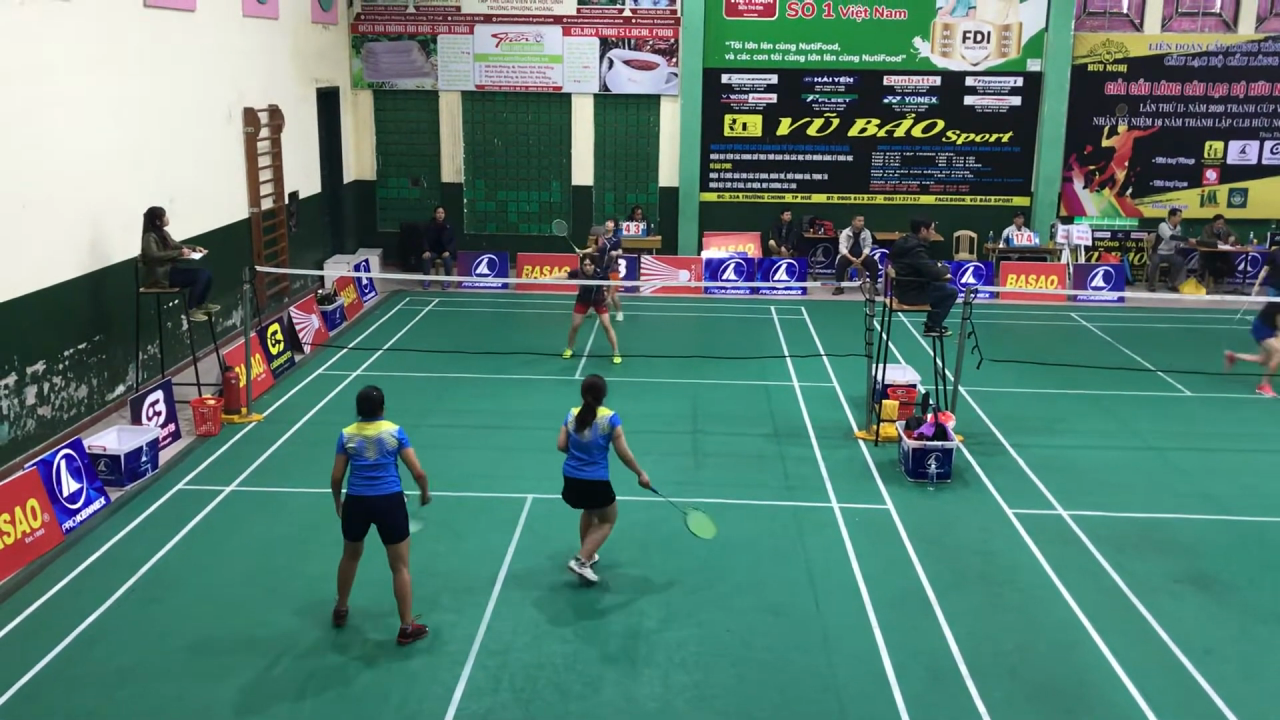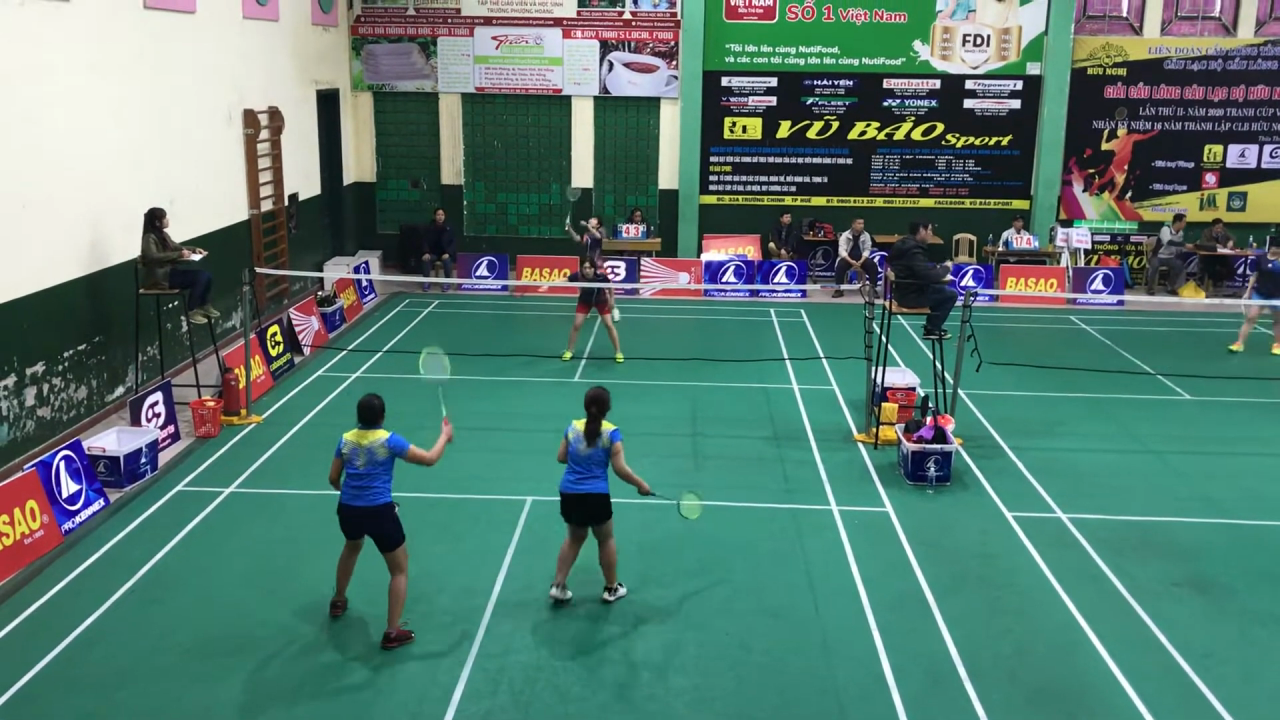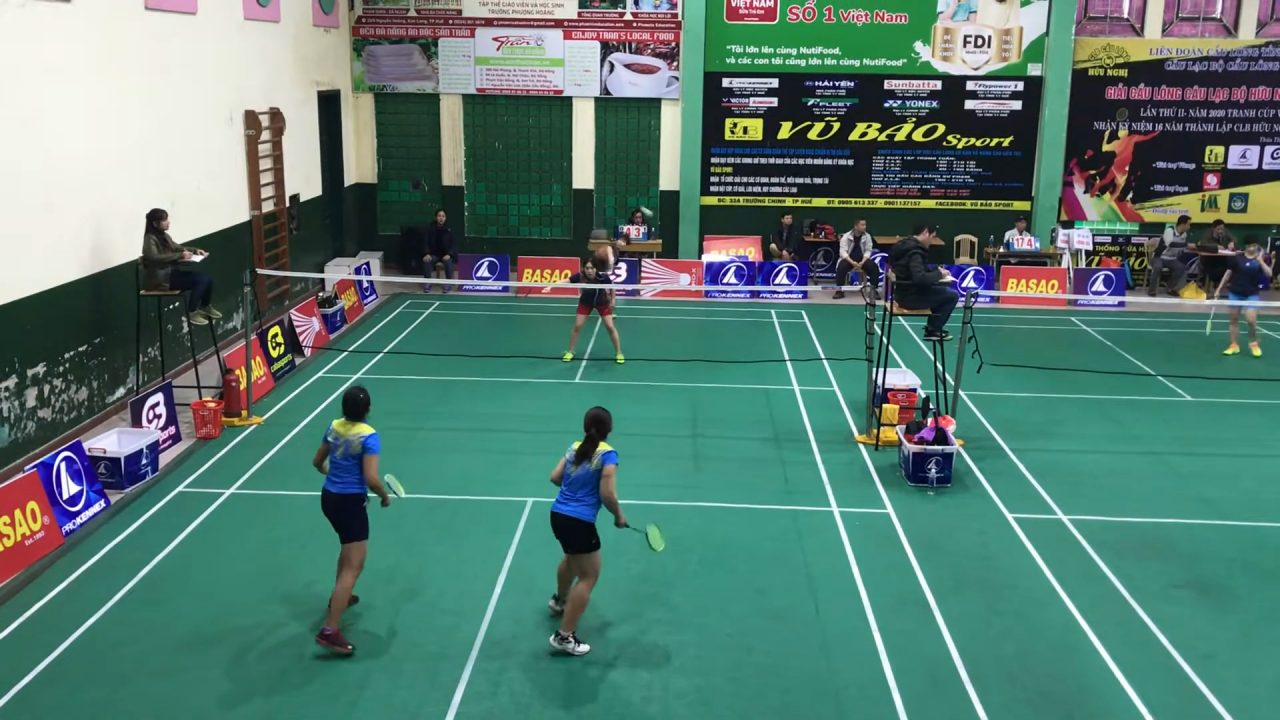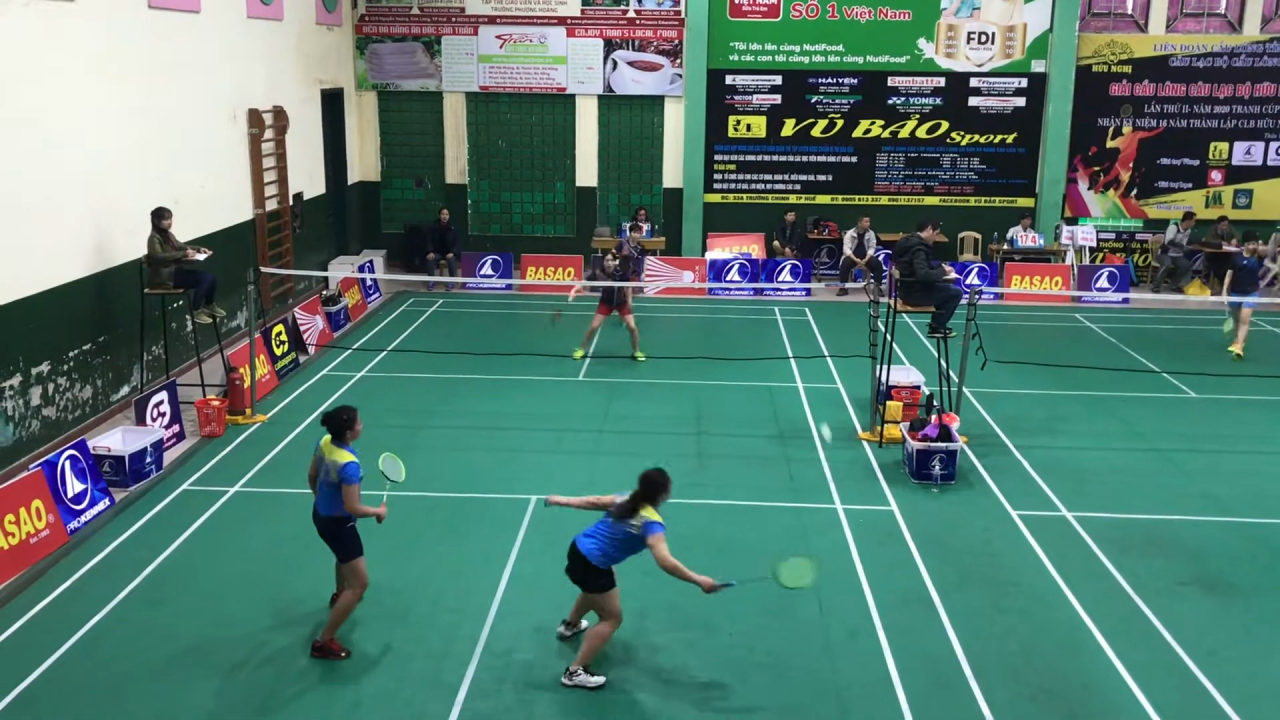
dt=0.5s
person 1, frame 1
left shoulder: (347, 435)
right shoulder: (395, 432)
left elbow: (337, 476)
right elbow: (417, 472)
left wrist: (337, 501)
right wrist: (425, 493)
left hip: (356, 502)
right hip: (389, 502)
left knee: (350, 556)
right knee: (400, 567)
left ankle: (341, 609)
right ankle: (407, 627)
person 1, frame 2
left shoulder: (346, 440)
right shoulder: (389, 440)
left elbow: (333, 478)
right elbow: (428, 458)
right wrist: (445, 434)
left hip: (348, 510)
right hip: (379, 512)
left knee: (351, 549)
right knee: (399, 571)
left ankle: (338, 601)
right ankle: (392, 632)
person 1, frame 3
left shoulder: (334, 428)
right shoulder: (369, 436)
left elbow: (317, 462)
right elbow: (371, 479)
right wrist: (384, 495)
left hip: (329, 497)
right hip: (350, 502)
left knee: (350, 548)
right knee: (352, 568)
left ankle: (340, 598)
right ankle: (329, 631)
person 1, frame 4
left shoulder: (324, 444)
right shoulder: (348, 464)
left elbow: (312, 476)
right elbow: (352, 509)
right wrist: (378, 511)
left hip: (321, 515)
right hip: (337, 523)
left knee: (346, 554)
right knee: (359, 585)
left ankle: (340, 595)
right ankle: (323, 642)
person 2, frame 1
left shoulder: (572, 415)
right shoulder: (610, 418)
left elbow: (561, 445)
right elbow: (622, 452)
right wrist: (641, 474)
left hip: (571, 477)
right hip: (595, 480)
left knee: (588, 513)
right knee: (607, 520)
left ankle: (586, 555)
right ankle: (581, 560)
person 2, frame 2
left shoulder: (573, 427)
right shoulder: (611, 432)
left elbow: (561, 458)
right elbow: (620, 469)
right wrist: (641, 484)
left hip: (569, 494)
right hip: (596, 496)
left knee: (575, 538)
right knee: (606, 539)
left ankle: (558, 586)
right ankle: (611, 588)
person 2, frame 3
left shoulder: (574, 448)
right shoulder: (607, 454)
left elbow: (556, 477)
right elbow: (607, 494)
right wrist: (619, 515)
left hip: (558, 515)
right hip: (580, 521)
left knee: (572, 557)
right knee: (588, 577)
left ankle: (560, 600)
right ankle: (564, 636)
person 2, frame 4
left shoulder: (626, 500)
right shoulder: (650, 522)
left elbow: (593, 502)
right elbow: (665, 562)
left wrist: (559, 500)
right wrist: (699, 580)
left hip: (579, 548)
right hip: (590, 563)
left knee: (597, 587)
right knee: (612, 619)
left ankle: (569, 626)
right ankle: (575, 672)
